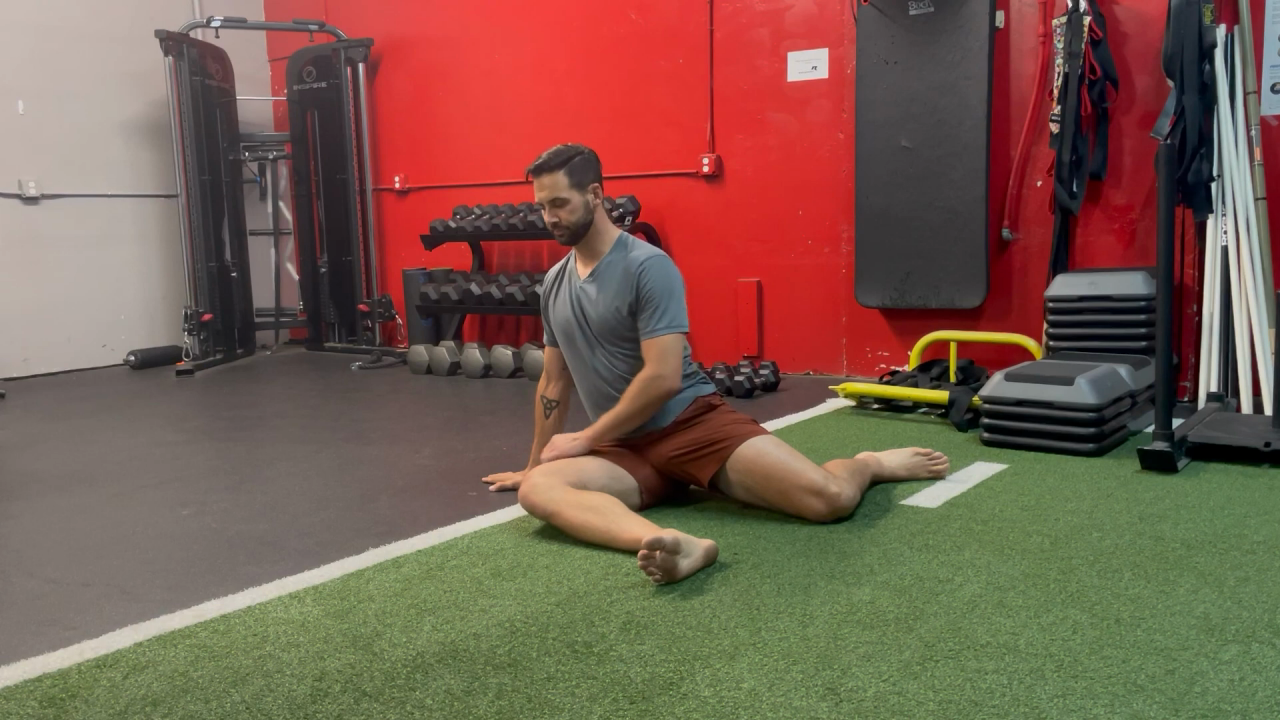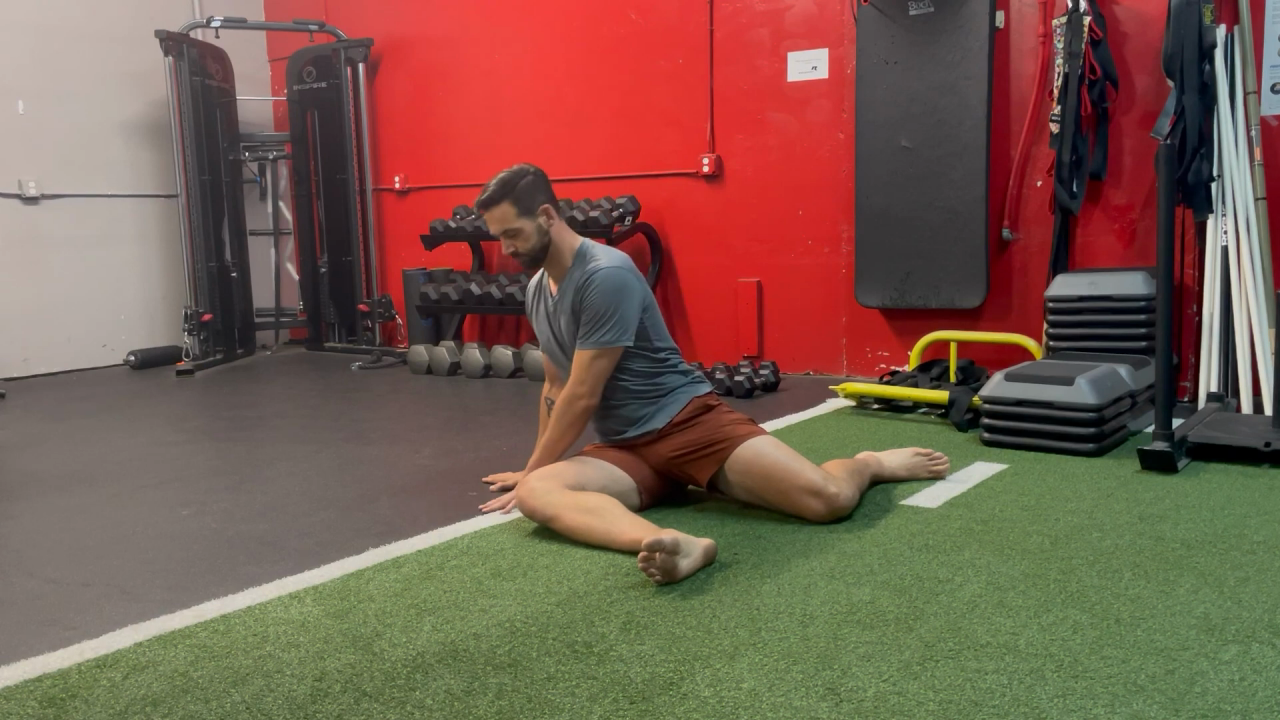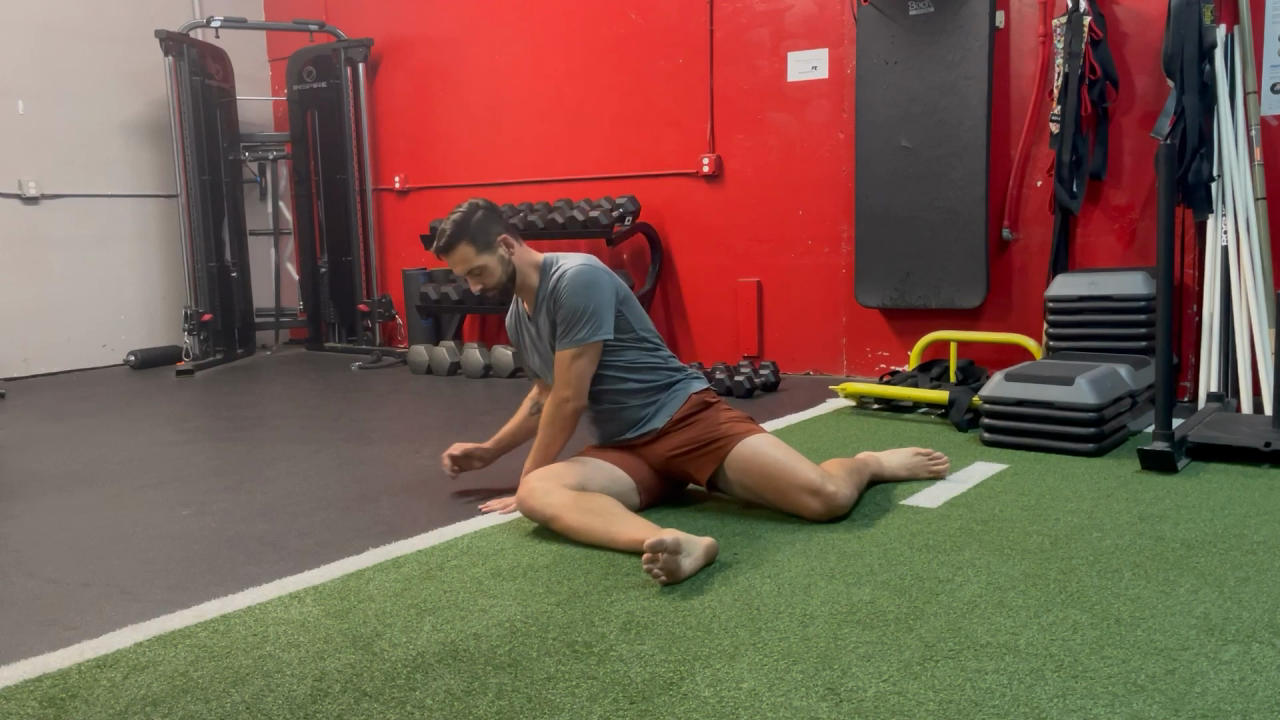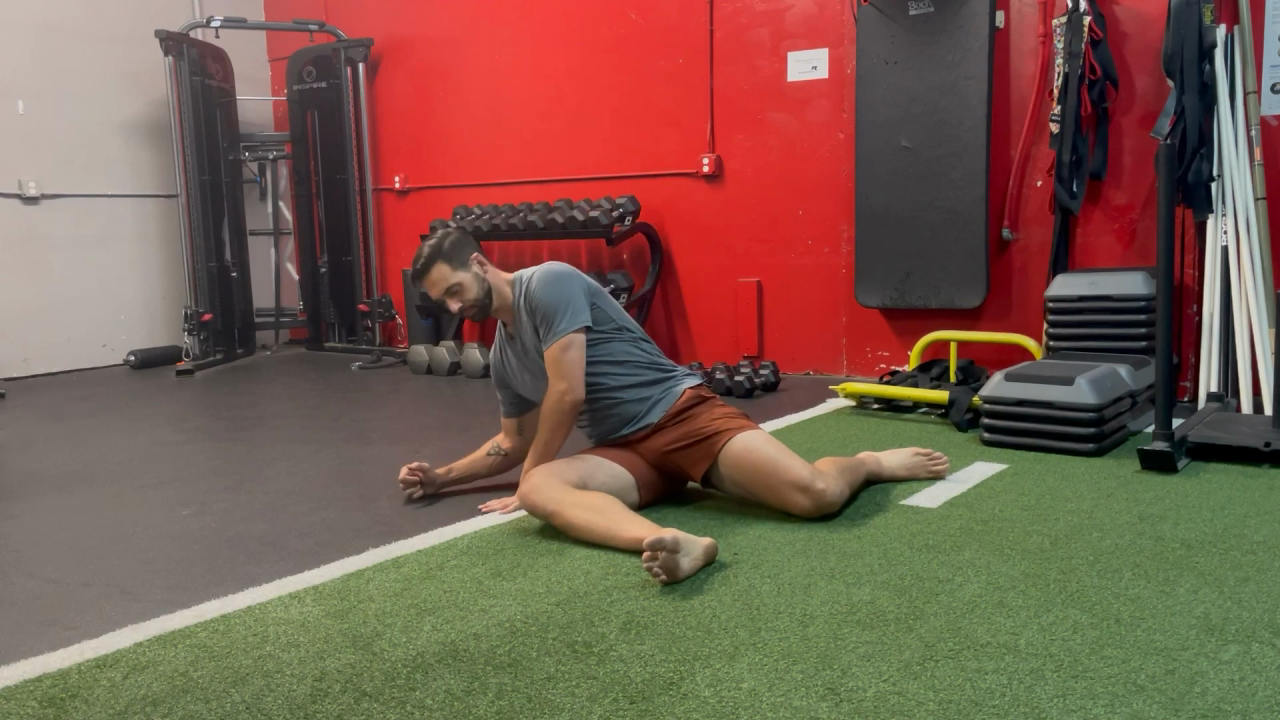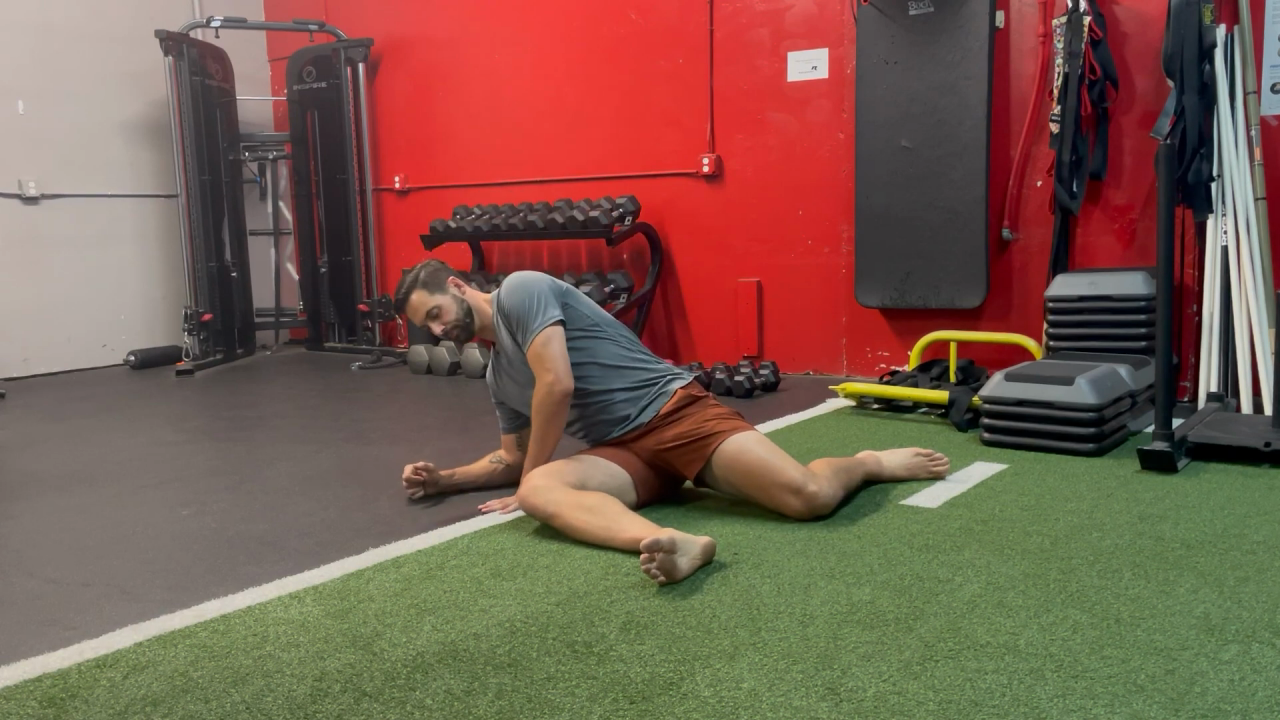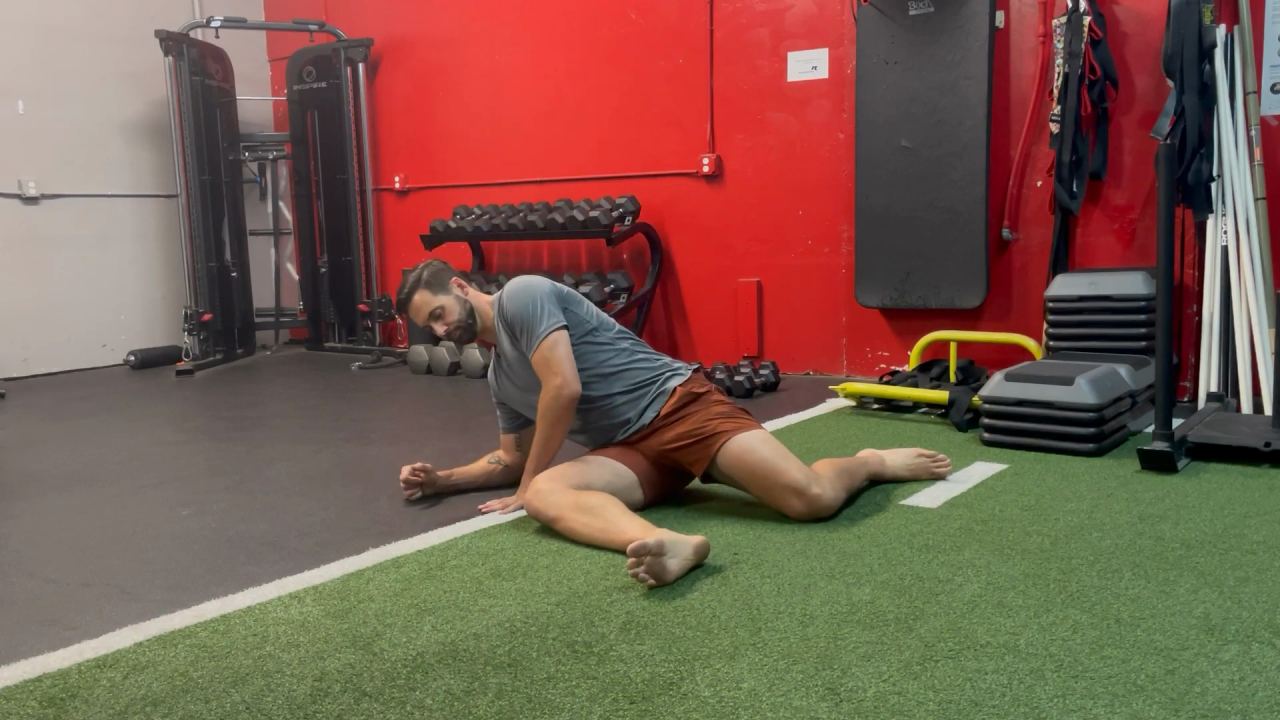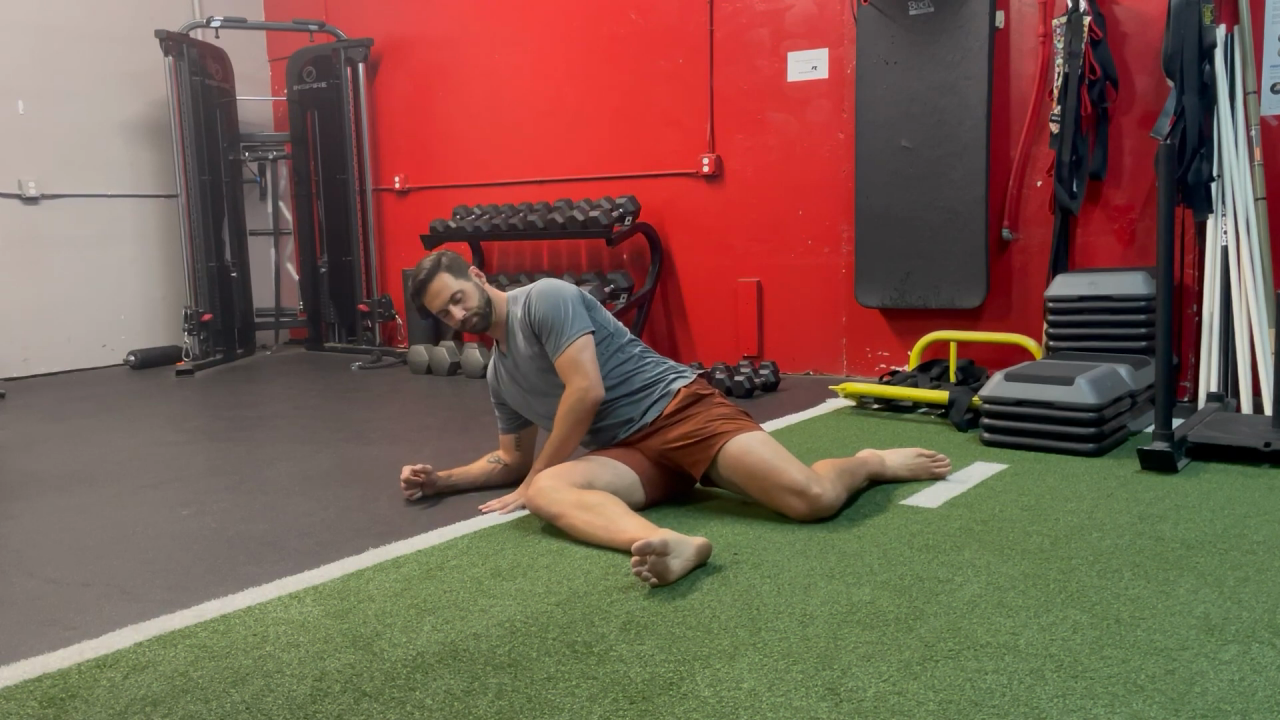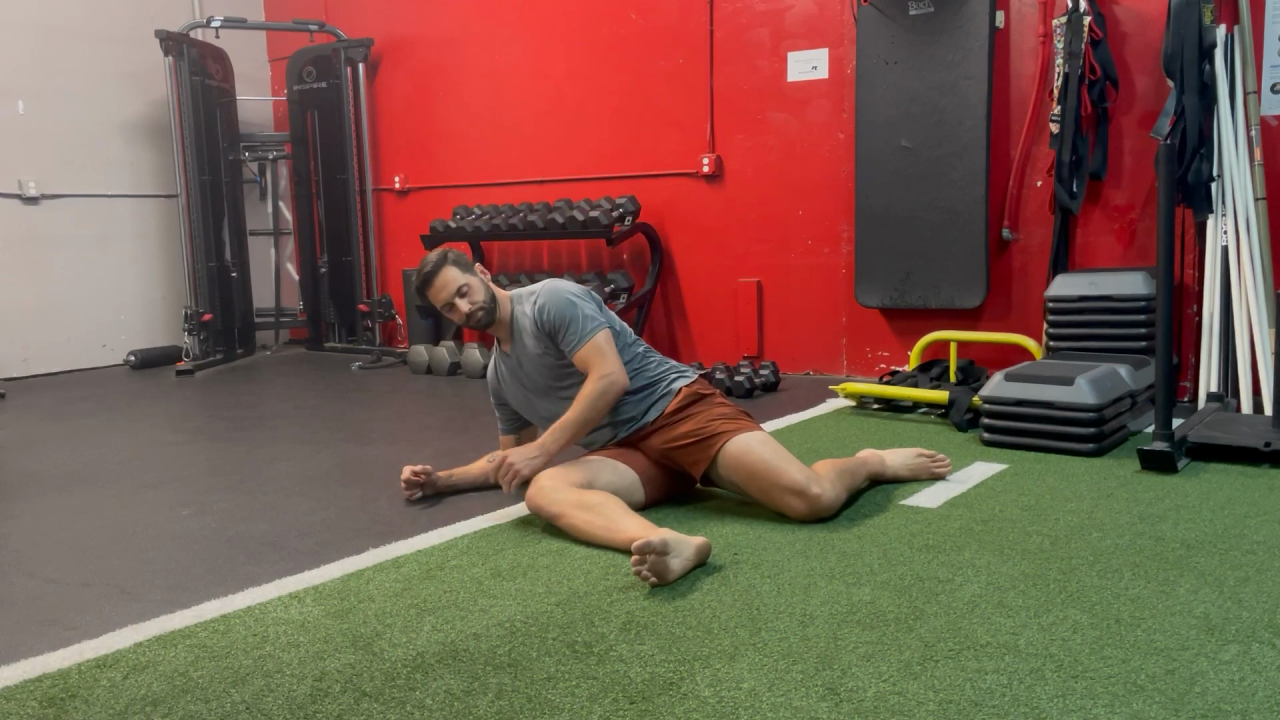
dt=0.4s
person 1, frame 1
left shoulder: (647, 266)
right shoulder: (555, 283)
left elbow: (664, 377)
right elbow: (553, 383)
left wrist: (588, 439)
right wrist: (532, 464)
left hip: (692, 422)
right hip: (625, 450)
left knee: (830, 498)
right knee: (535, 490)
left ankle: (871, 465)
right ankle: (672, 543)
person 1, frame 2
left shoulder: (607, 276)
right shoulder: (536, 291)
left elbow: (584, 397)
right elbow: (555, 388)
left wrist: (532, 468)
right wrist: (530, 474)
left hip: (688, 421)
right hip: (626, 450)
left knee: (830, 498)
right knee: (534, 495)
left ankle: (871, 464)
right ankle: (675, 543)
person 1, frame 3
left shoulder: (578, 279)
right shoulder: (516, 315)
left elbow: (570, 400)
right elbow: (545, 394)
left wrist: (526, 474)
right wrist: (487, 450)
left hip: (686, 417)
right hip: (625, 449)
left knee: (825, 497)
right knee: (537, 495)
left ankle: (872, 463)
right ankle: (674, 544)
person 1, frame 4
left shoulder: (548, 283)
right shoulder: (502, 354)
left elbow: (568, 393)
right elbow: (513, 443)
left wrist: (526, 475)
right wrist: (442, 477)
left hip: (680, 412)
right hip: (624, 449)
left knee: (815, 494)
right knee: (538, 491)
left ankle: (868, 464)
right ankle: (668, 542)
person 1, frame 5
left shoulder: (520, 289)
right shoulder: (498, 374)
left elbow: (557, 385)
right elbow: (513, 457)
left wrist: (528, 475)
right wrist: (444, 479)
left hip: (674, 410)
right hip: (623, 450)
left knee: (809, 496)
right knee: (539, 490)
left ankle: (869, 463)
right ankle: (673, 544)
person 1, frame 6
left shoulder: (521, 295)
right shoulder: (499, 374)
left elbow: (565, 388)
right elbow: (511, 458)
left wrist: (527, 481)
right wrist: (441, 479)
left hip: (678, 405)
right hip: (629, 448)
left knee: (813, 498)
right knee: (545, 495)
left ankle: (871, 463)
right ankle: (667, 545)
person 1, frame 7
left shoulder: (545, 299)
right shoulder: (499, 375)
left elbow: (586, 392)
right elbow: (511, 459)
left wrist: (532, 478)
right wrist: (440, 480)
left hip: (679, 409)
right hip: (629, 451)
left knee: (814, 498)
right knee: (547, 492)
left ankle: (873, 463)
right ankle: (665, 544)
person 1, frame 8
left shoulder: (552, 300)
right shoulder: (499, 375)
left elbow: (610, 378)
right elbow: (509, 460)
left wrist: (542, 450)
right wrist: (440, 479)
left hip: (679, 408)
right hip: (627, 453)
left knee: (813, 497)
right knee: (544, 491)
left ankle: (873, 463)
right ankle: (668, 543)
